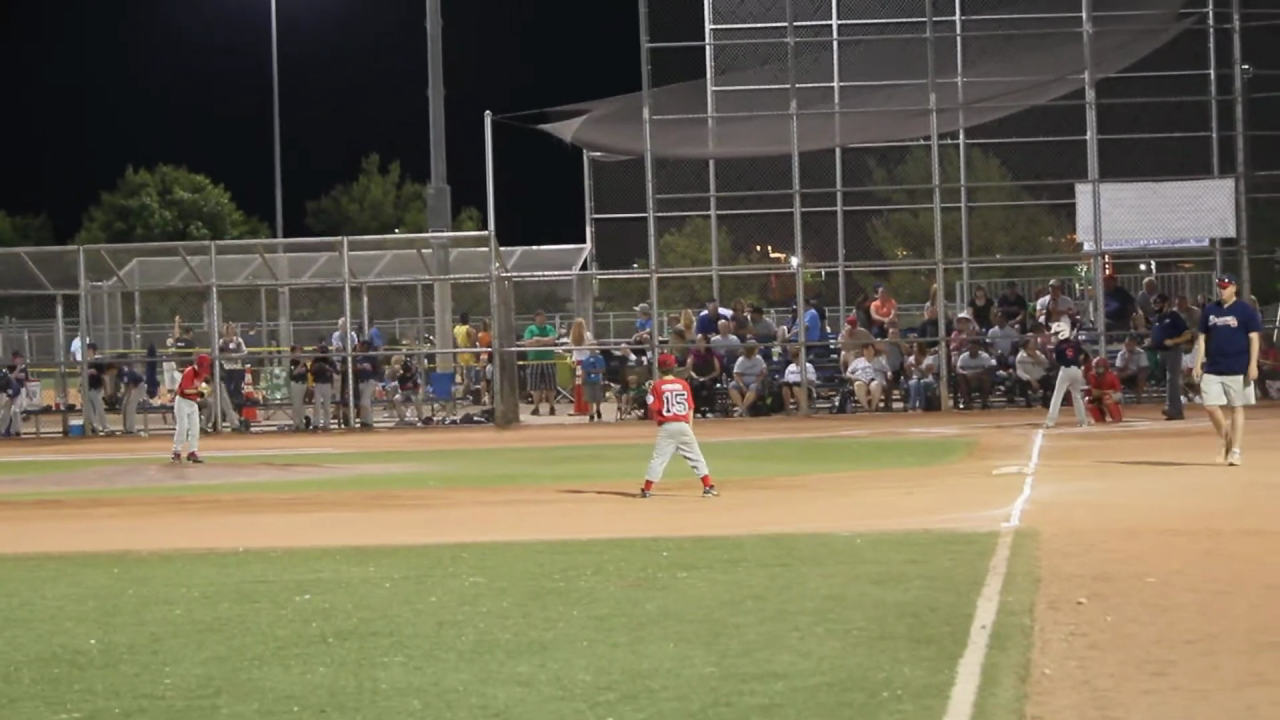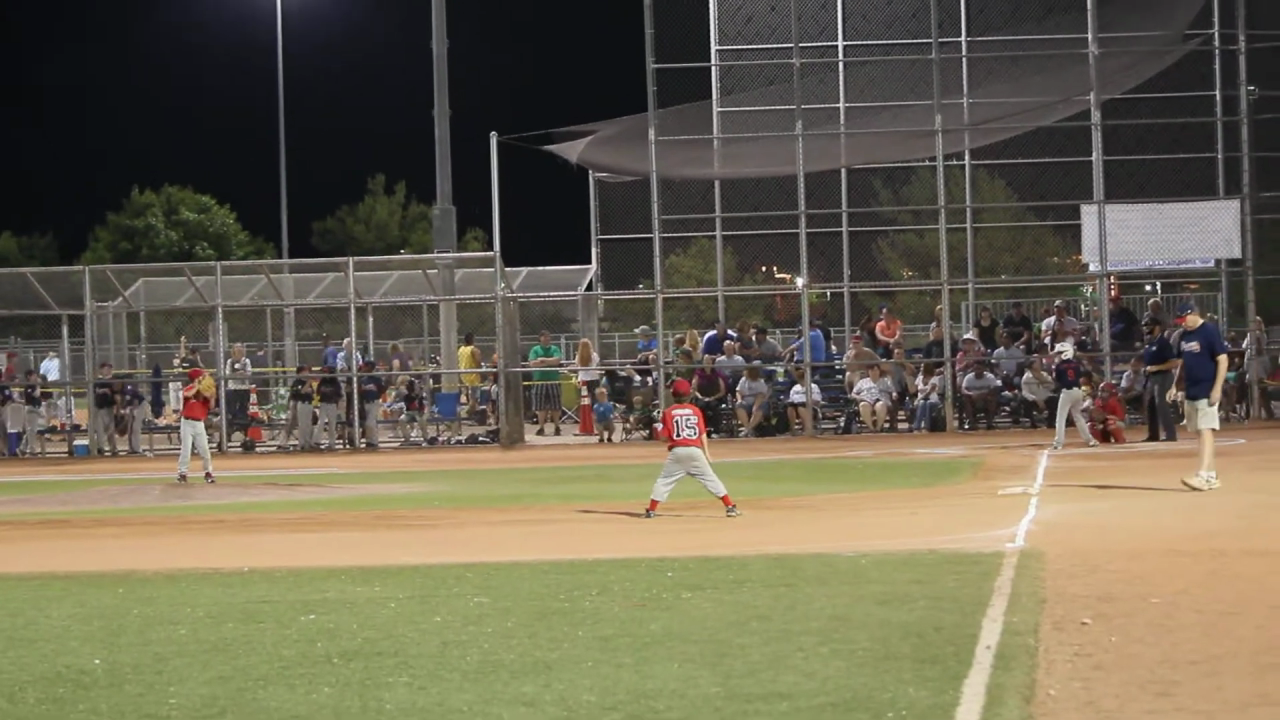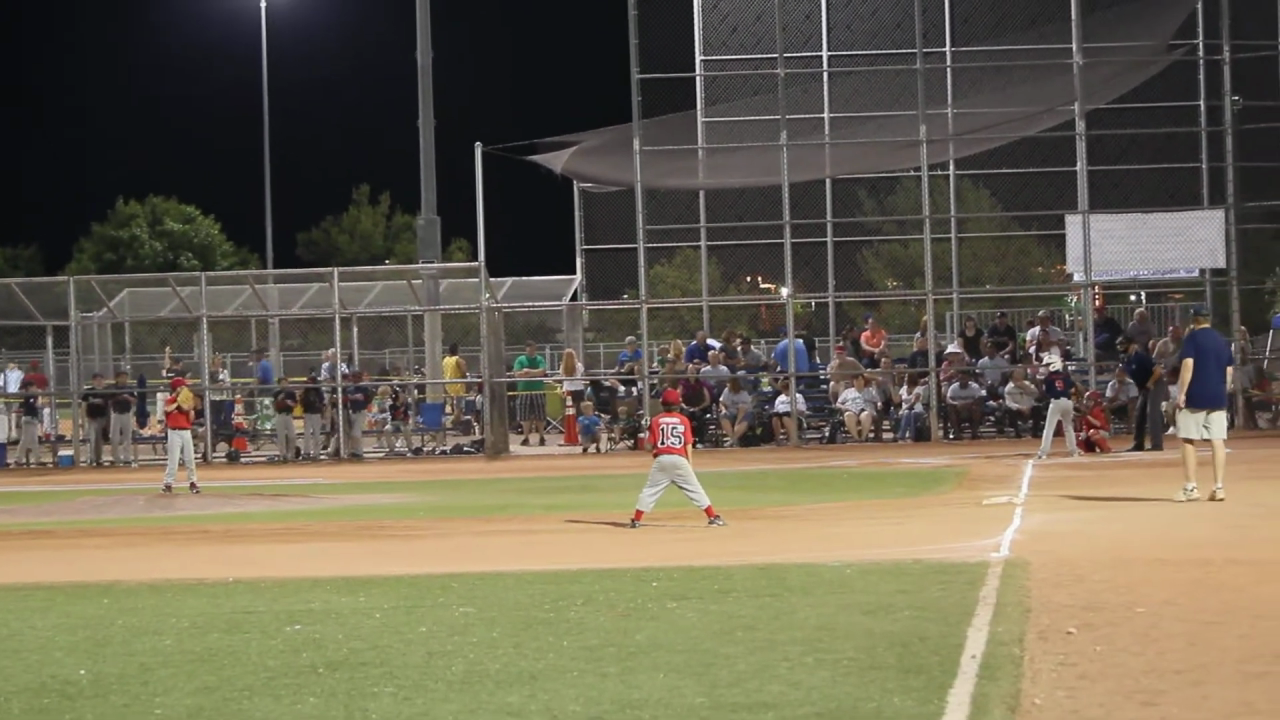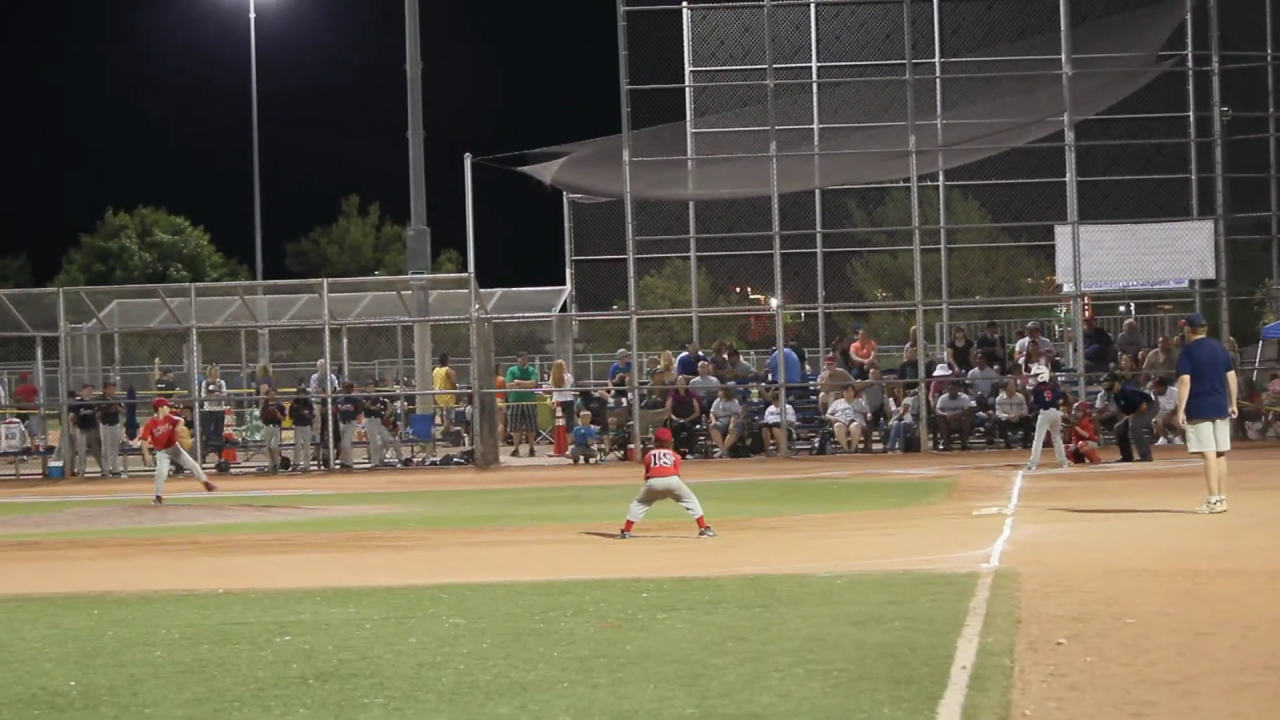
dt=1s
person 1, frame 1
left shoulder: (1246, 310)
right shoulder: (1209, 310)
left elbow: (1254, 338)
right elbow: (1202, 338)
left wrist: (1253, 364)
right wrist: (1198, 363)
left hip: (1238, 370)
right hip: (1212, 369)
left knee: (1237, 409)
right knee: (1211, 407)
left ankle: (1235, 451)
right ankle: (1227, 440)
person 1, frame 2
left shoulder: (1211, 332)
right shoulder: (1184, 336)
left elbow: (1222, 361)
left wrist: (1217, 389)
right wrist: (1175, 387)
left hip: (1208, 391)
right hip: (1192, 392)
left knee: (1205, 431)
right knee: (1202, 433)
left ankle: (1202, 476)
right ankle: (1211, 477)
person 1, frame 3
left shoulder: (1192, 337)
right shoulder: (1222, 340)
left elbow: (1187, 365)
right elbow: (1229, 372)
left wrist: (1181, 393)
right wrist: (1223, 394)
left hip: (1195, 396)
right hip: (1218, 397)
left knee: (1188, 440)
right knee: (1217, 441)
left ankle: (1190, 487)
right ankle: (1218, 488)
person 1, frame 4
left shoulder: (1188, 351)
right shoulder: (1220, 348)
left elbow: (1185, 382)
right elbow: (1232, 377)
left wrist: (1180, 410)
right wrist: (1233, 403)
left hip: (1199, 409)
right hip: (1221, 407)
left knee: (1208, 453)
right knee: (1220, 454)
left ankle: (1214, 500)
right ankle: (1221, 499)
